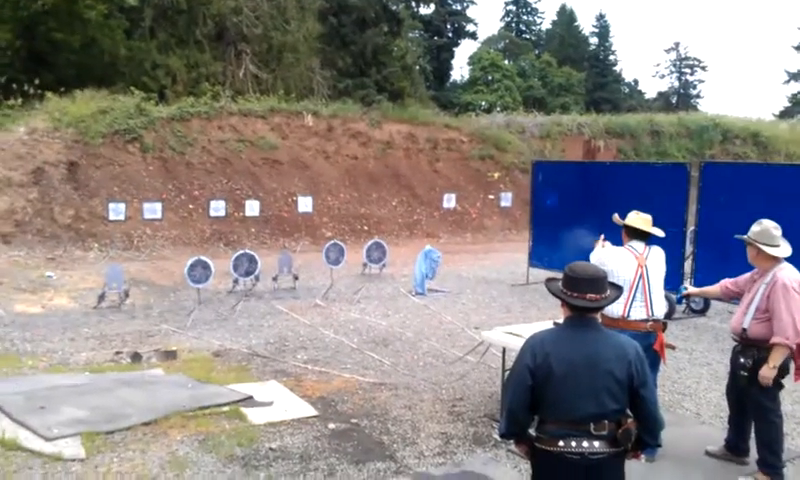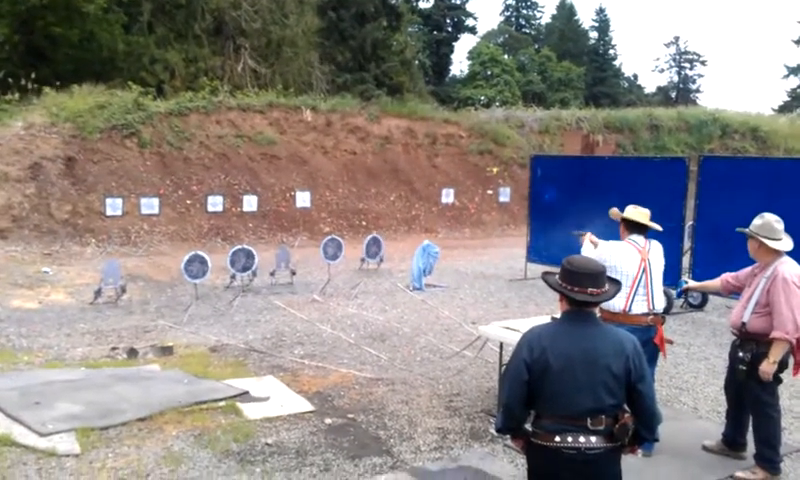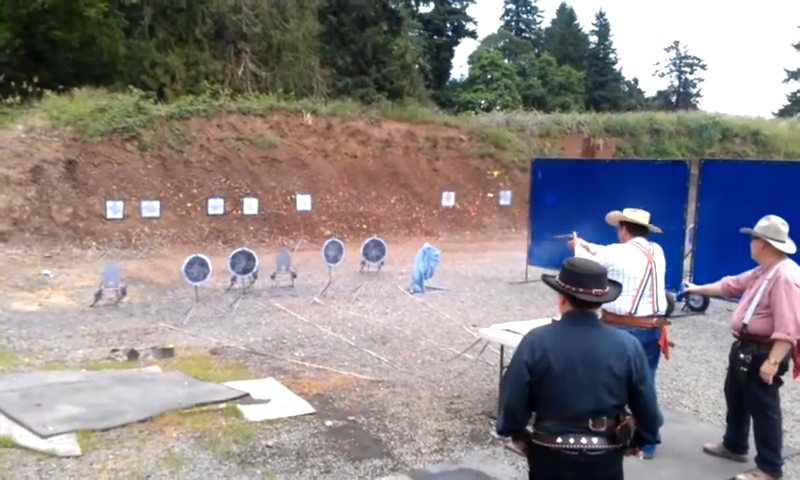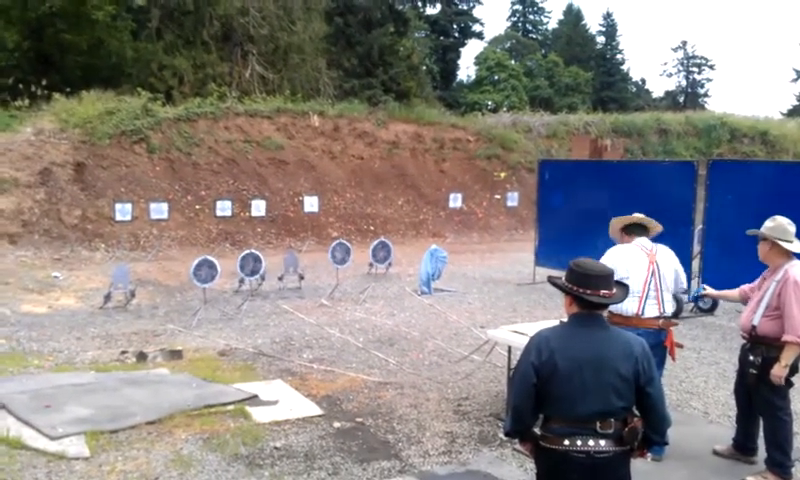
dt=1s
person 1, frame 1
right shoulder: (759, 275)
right elbow: (729, 287)
left wrist: (772, 365)
right wrist: (697, 291)
left hip: (764, 357)
right hip: (745, 351)
left knee: (765, 412)
right knee: (737, 401)
right ankle: (735, 448)
person 1, frame 2
right shoulder: (759, 269)
right elbow: (730, 281)
left wrist: (772, 360)
right wrist: (698, 286)
left hip: (763, 351)
right hip: (744, 345)
left knee: (763, 406)
right knee: (735, 395)
right ankle: (732, 443)
person 1, frame 3
right shoulder: (761, 272)
right elbow: (730, 284)
left wrist: (773, 361)
right wrist: (698, 289)
left hip: (763, 353)
right hip: (744, 347)
left knee: (764, 409)
right knee: (735, 398)
right ankle: (734, 445)
person 1, frame 4
right shoulder: (772, 273)
right elbow: (748, 293)
right wrist: (716, 294)
left hip: (772, 355)
right hip: (754, 350)
left knee: (774, 411)
right knee: (744, 400)
right ankle: (743, 447)
person 2, frame 1
left shoulder: (610, 256)
right shoulder: (658, 255)
left elbow: (596, 264)
left wrist: (599, 249)
left hip: (618, 332)
right hip: (650, 334)
right ankle: (647, 447)
person 2, frame 2
left shoulder: (611, 250)
right shoulder: (656, 249)
left elbow: (590, 260)
left wrist: (587, 243)
right wrist: (598, 242)
left hip: (619, 327)
right hip: (650, 327)
right ankle: (645, 442)
person 2, frame 3
left shoulder: (617, 252)
right shoulder: (656, 252)
left wrist: (578, 248)
right wrist: (587, 245)
left hip: (620, 329)
right hip: (651, 330)
right ankle: (646, 444)
person 2, frame 4
left shoulder: (616, 253)
right shoulder: (666, 253)
right elbow: (681, 286)
left hip: (624, 329)
right hip: (657, 331)
right ankle: (655, 445)
person 3, frame 1
left shoulder: (538, 346)
right shoulder: (628, 350)
left elbow: (515, 402)
right elbow: (648, 408)
left wrist: (521, 438)
right wrist: (640, 444)
left hip: (553, 456)
right hip: (606, 459)
person 3, frame 2
left shoulder: (535, 340)
right shoulder: (626, 344)
left elbow: (511, 397)
right elbow: (645, 403)
left wrist: (516, 432)
right wrist: (636, 440)
left hip: (549, 454)
right hip: (603, 457)
person 3, frame 3
left shoulder: (536, 342)
right shoulder: (627, 346)
left elbow: (513, 399)
right elbow: (646, 404)
left wrist: (518, 434)
right wrist: (640, 440)
left hip: (551, 455)
right hip: (605, 457)
person 3, frame 4
left shoulder: (543, 344)
right shoulder: (634, 347)
left elbow: (520, 400)
right elbow: (654, 406)
left wrist: (524, 436)
right wrist: (648, 441)
left hip: (558, 456)
right hip: (612, 459)
